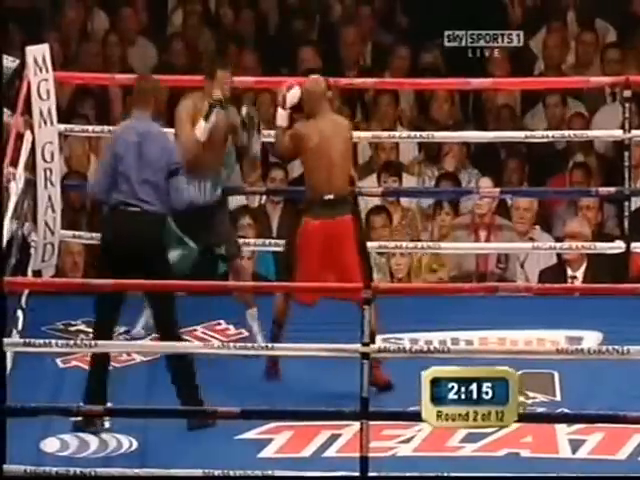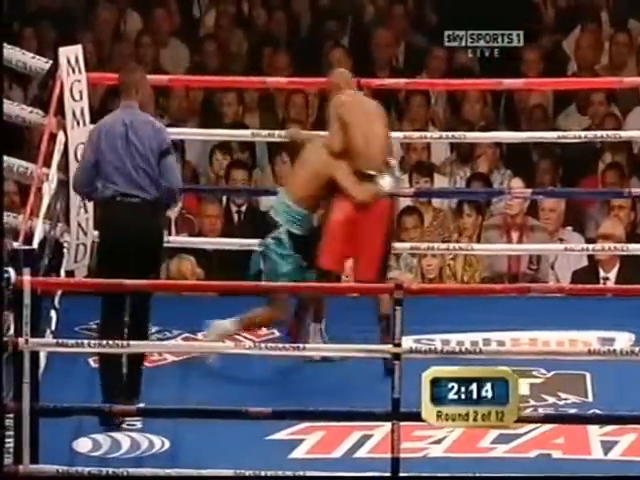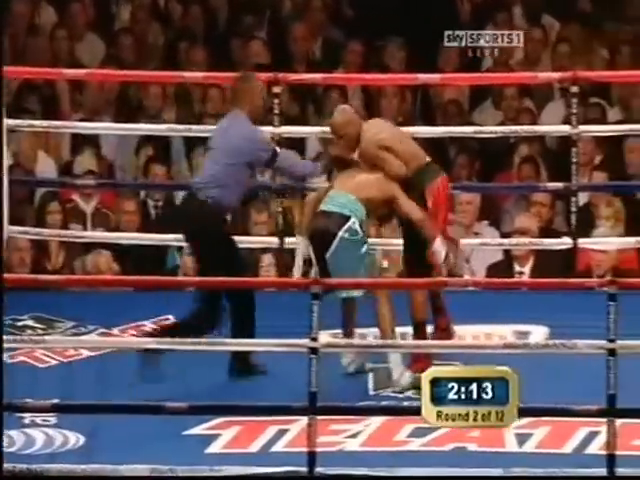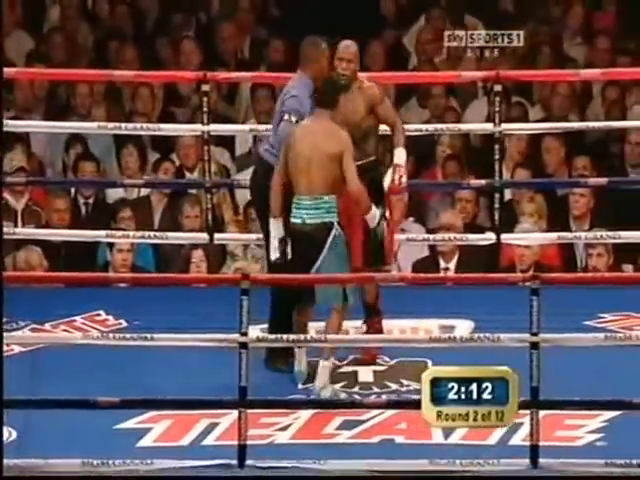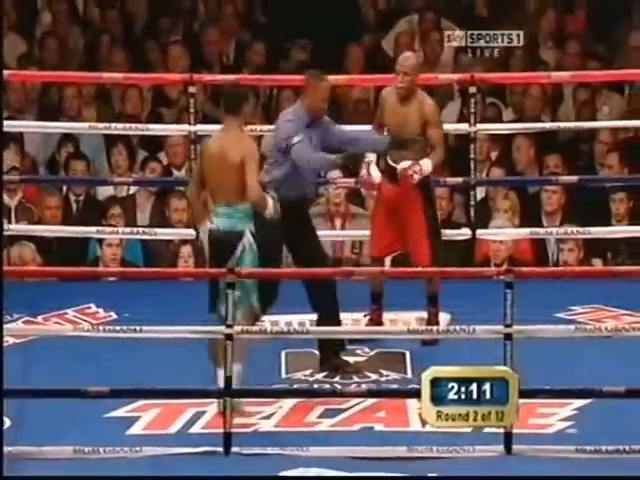
dt=1s
person 1, frame 1
left shoulder: (117, 135)
right shoulder: (165, 141)
left elbow: (96, 191)
right elbow: (178, 200)
left hip: (118, 228)
right hip: (151, 230)
left knee: (104, 320)
right knee: (167, 323)
left ankle: (93, 409)
right ankle: (193, 405)
person 1, frame 2
left shoulder: (102, 128)
right shoulder: (156, 129)
left elbow: (81, 183)
right elbow: (173, 185)
left hip: (114, 219)
right hip: (147, 221)
left knee: (112, 313)
right knee: (140, 308)
left ankle: (114, 401)
right ankle: (130, 392)
person 1, frame 3
left shoulder: (226, 128)
right shoulder: (249, 136)
right elbow: (291, 167)
right wrist: (325, 168)
left hip: (196, 209)
right hip: (205, 217)
left knee: (239, 284)
right knee: (210, 307)
left ankle: (241, 359)
right ankle: (161, 339)
person 1, frame 4
left shoulder: (304, 92)
right shoulder: (298, 96)
right elbow: (284, 142)
right hip: (272, 180)
left ankle: (285, 344)
right ankle: (277, 350)
person 1, frame 5
left shoulder: (319, 123)
right shoulder: (289, 122)
left elbow: (349, 139)
right elbow: (304, 160)
left wrist: (388, 142)
right wrist: (338, 161)
left hip: (297, 206)
left knee: (320, 275)
left ankle: (331, 354)
person 2, frame 1
left shoulder: (300, 130)
right shoulder: (345, 125)
left elbow: (282, 151)
left wrist: (283, 109)
left hip: (314, 215)
right hip: (344, 213)
right knee: (364, 294)
left ankle: (273, 358)
right ankle: (374, 365)
person 2, frame 2
left shoulder: (339, 104)
right shoulder: (376, 108)
left elbow: (336, 147)
right elbow: (383, 150)
right hip: (382, 192)
left knee: (327, 268)
right knee: (376, 275)
right ankle: (387, 346)
person 2, frame 3
left shoulder: (367, 145)
right shoulder: (377, 125)
left elbow: (399, 171)
left hip: (423, 188)
right hip: (433, 181)
left knee: (416, 271)
right knee: (424, 264)
left ankle: (421, 351)
right ankle: (441, 323)
person 2, frame 4
left shoulder: (370, 92)
left elbow: (396, 125)
left wrist: (399, 159)
left hip: (369, 175)
left knee: (368, 256)
right knee: (354, 256)
left ankle: (372, 329)
right ankle: (373, 320)
person 2, frame 5
left shoulder: (427, 107)
right shoulder: (386, 96)
left elbow: (439, 150)
left wrist: (424, 167)
right wrist: (370, 160)
left hip: (416, 183)
right hip: (388, 179)
left knee: (426, 255)
right knee: (377, 251)
left ankle: (433, 314)
right ankle: (376, 314)
person 3, frame 1
left shoulder: (228, 112)
right shoulder: (188, 106)
left elbow: (244, 151)
right elbow: (185, 153)
left wrist: (247, 130)
right wrist: (208, 119)
left hip: (213, 196)
left knee: (236, 262)
left ankle: (255, 330)
right ankle: (148, 317)
person 3, frame 2
left shoulder: (315, 147)
right shoulder: (336, 164)
right elbow: (360, 196)
right wrist: (385, 184)
left hip: (293, 229)
right hip: (284, 233)
right knee: (277, 313)
right ankle: (222, 329)
person 3, frame 3
left shoulder: (347, 175)
right shoulder: (388, 185)
left elbow: (312, 200)
right elbow: (418, 217)
left wrist: (305, 241)
right wrist: (439, 245)
left hip: (319, 225)
right hip: (343, 225)
left knee: (351, 290)
right knee: (380, 290)
left ankle: (350, 358)
right ankle: (397, 370)
person 3, frame 4
left shoulder: (296, 133)
right shoulder: (341, 138)
left elbow: (278, 183)
right elbow: (354, 188)
left wrist: (277, 228)
right wrist: (375, 217)
left hip: (297, 222)
right hip: (324, 223)
left knee: (303, 295)
right knee: (338, 302)
left ankle: (301, 363)
right ankle: (322, 379)
person 3, frame 5
left shoulder: (209, 144)
right shoulder: (246, 145)
left elbow: (197, 189)
right elbow: (254, 195)
right wrist: (270, 205)
left hip: (217, 229)
right hip: (239, 229)
left knee: (223, 311)
right knee: (245, 311)
left ankle: (221, 382)
right ankle: (232, 385)
